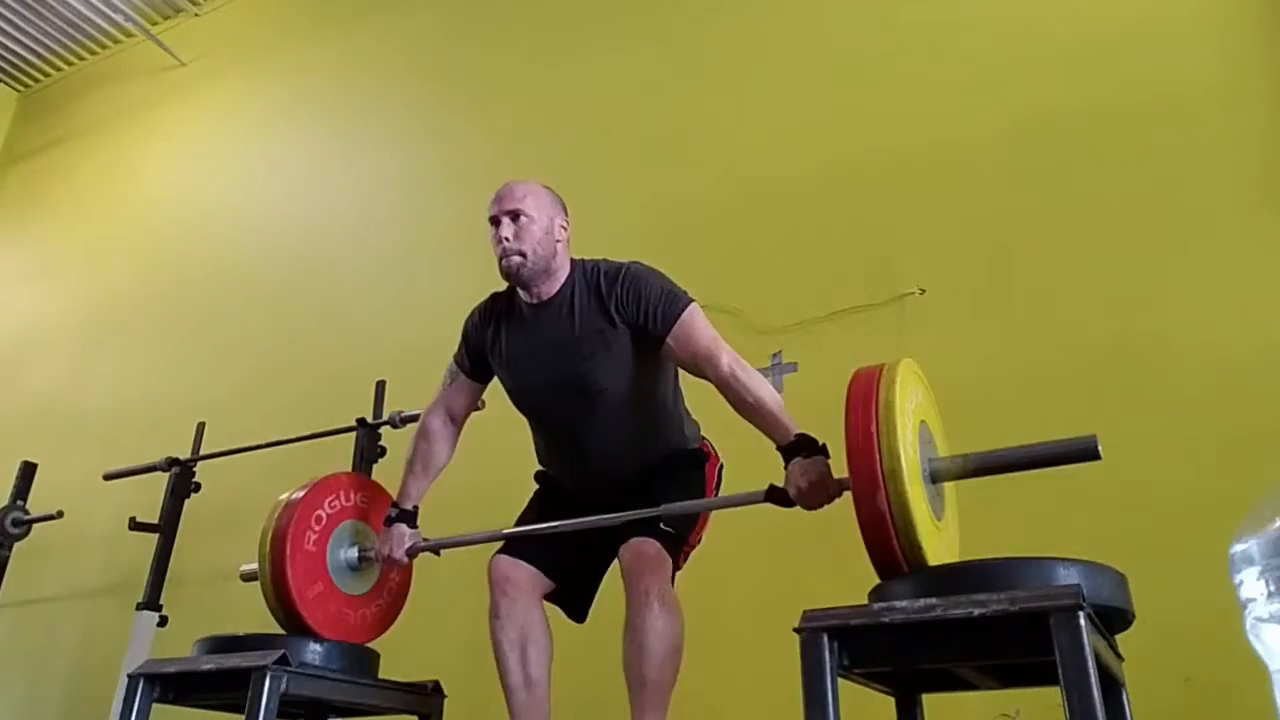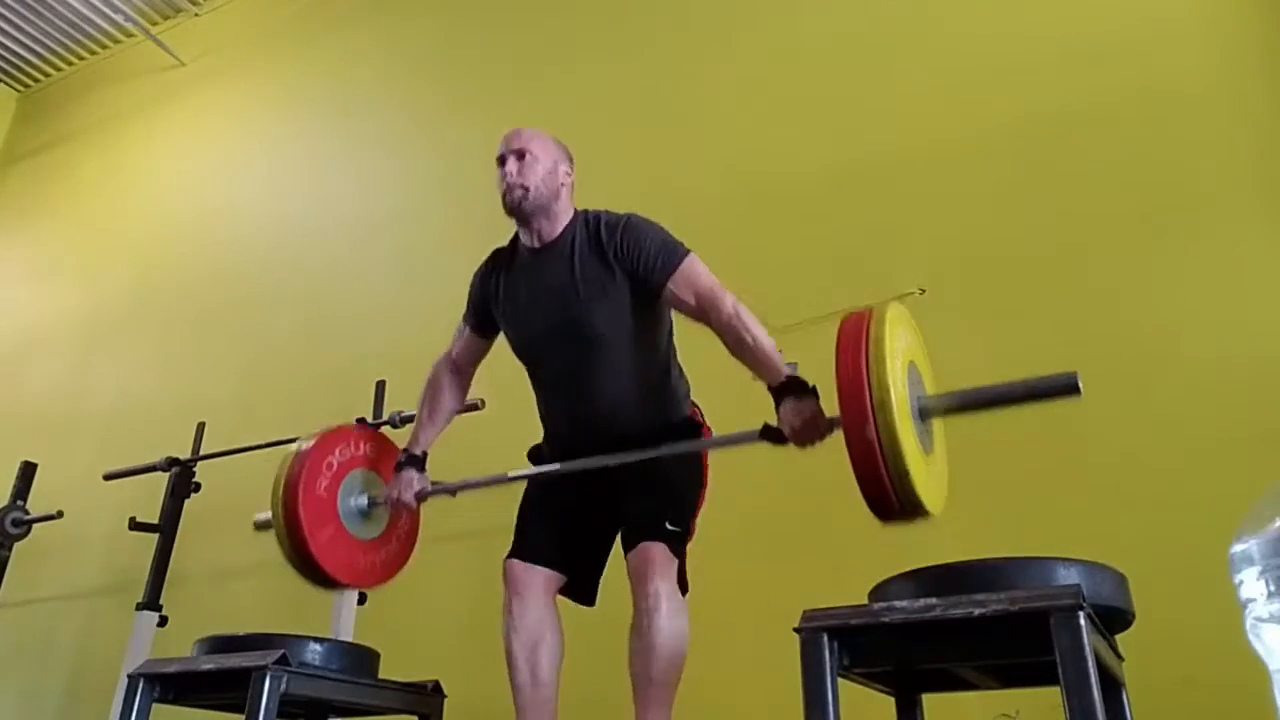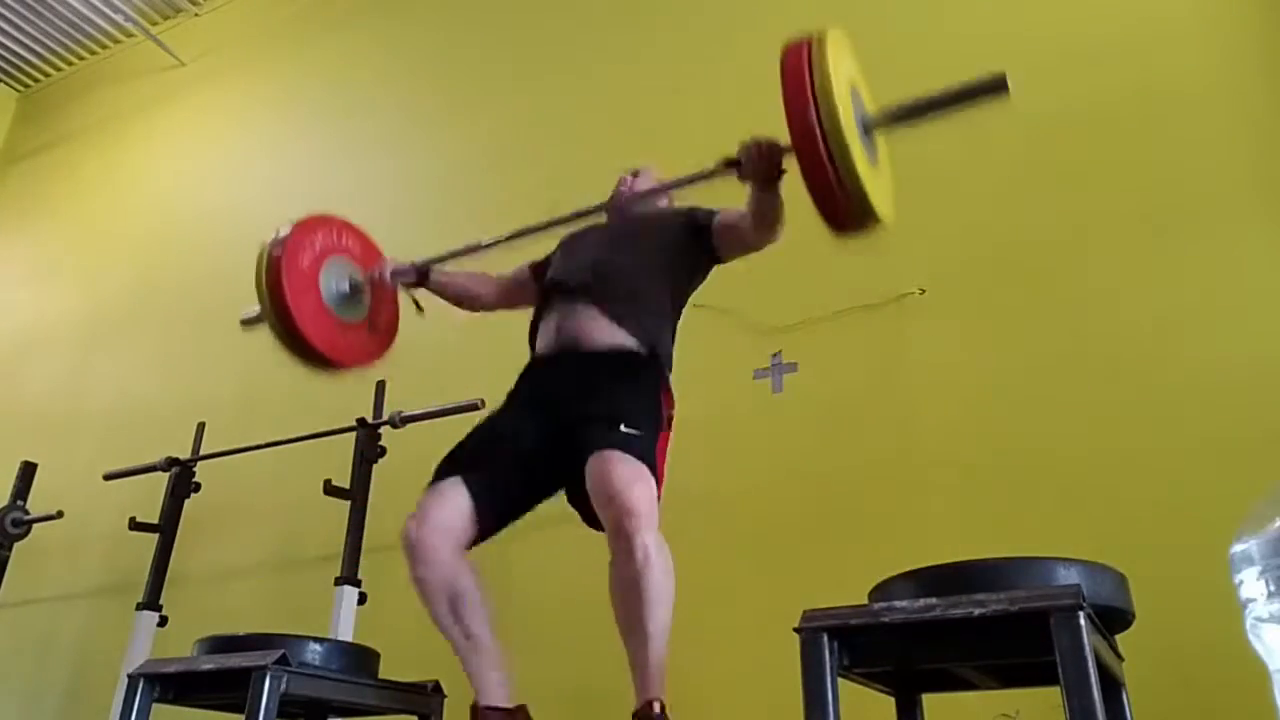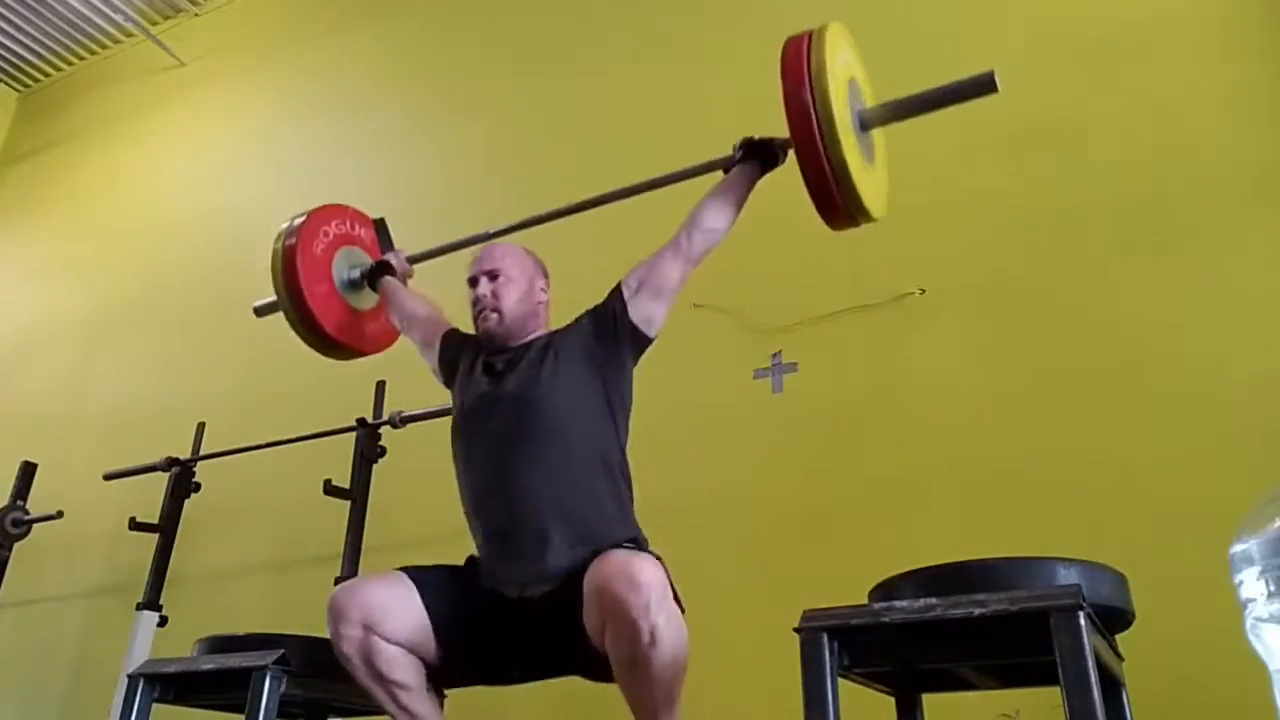
dt=0.4s
person 1, frame 1
left shoulder: (624, 288)
right shoulder: (488, 324)
left elbow: (720, 364)
right elbow: (443, 417)
left wrist: (799, 450)
right wrist: (403, 514)
left hip: (666, 469)
right hip: (572, 484)
left knee: (645, 569)
right knee: (510, 576)
person 1, frame 2
left shoulder: (620, 238)
right shoulder: (495, 275)
left elbow: (717, 308)
right elbow: (454, 368)
left wrist: (788, 389)
right wrist: (416, 456)
left hip: (658, 445)
right hip: (571, 454)
left knee: (654, 568)
right knee: (527, 581)
person 1, frame 3
left shoulder: (679, 228)
right shoulder: (577, 244)
left elbow: (757, 229)
right elbow: (496, 289)
left wrist: (766, 179)
right wrist: (421, 276)
left hip: (623, 377)
right hip: (539, 394)
left knee: (629, 511)
right knee: (431, 534)
person 1, frame 4
left shoulder: (591, 345)
right shoulder: (464, 360)
left elbow: (683, 253)
right elbow: (423, 319)
left wrist: (748, 170)
left hip: (591, 589)
left knee: (632, 591)
right knee: (358, 611)
